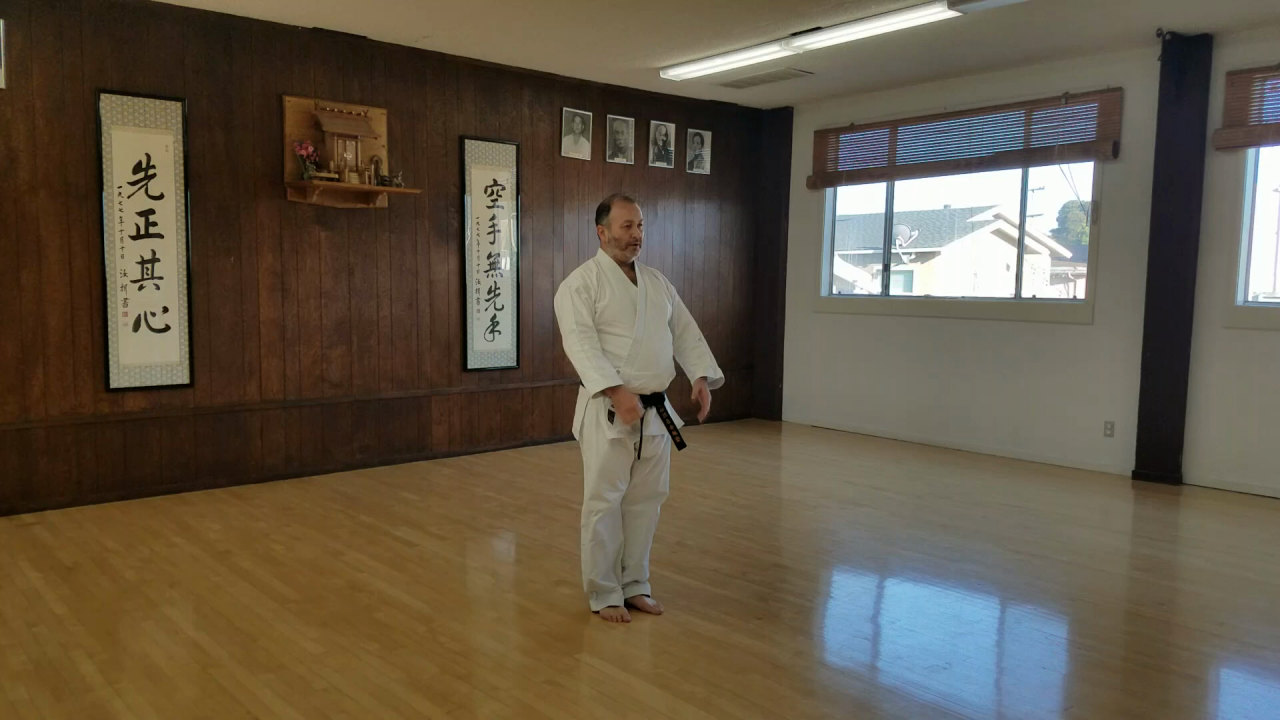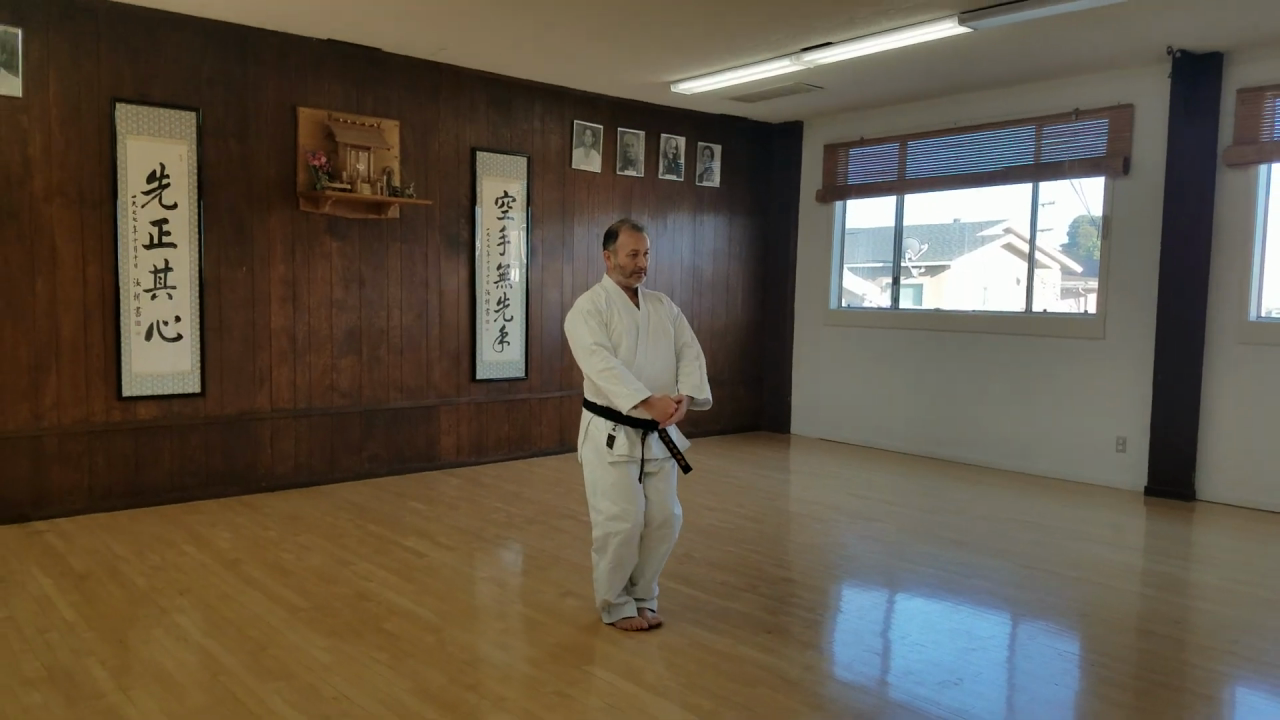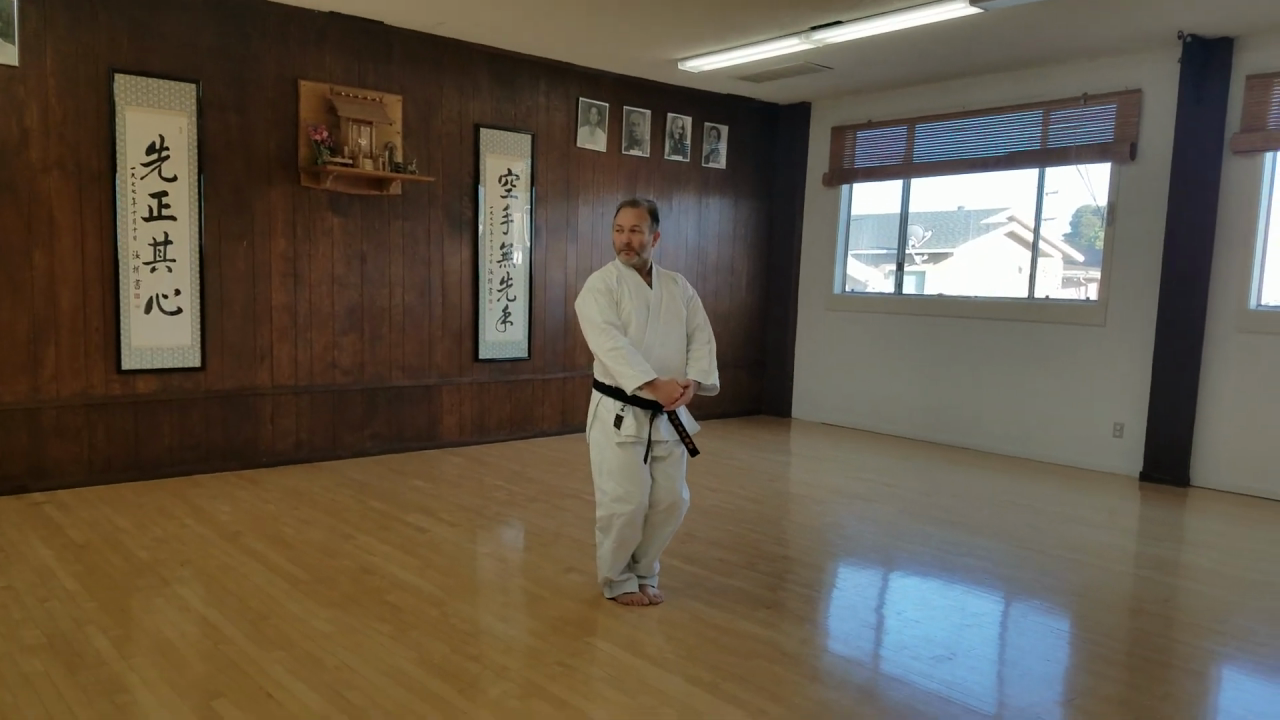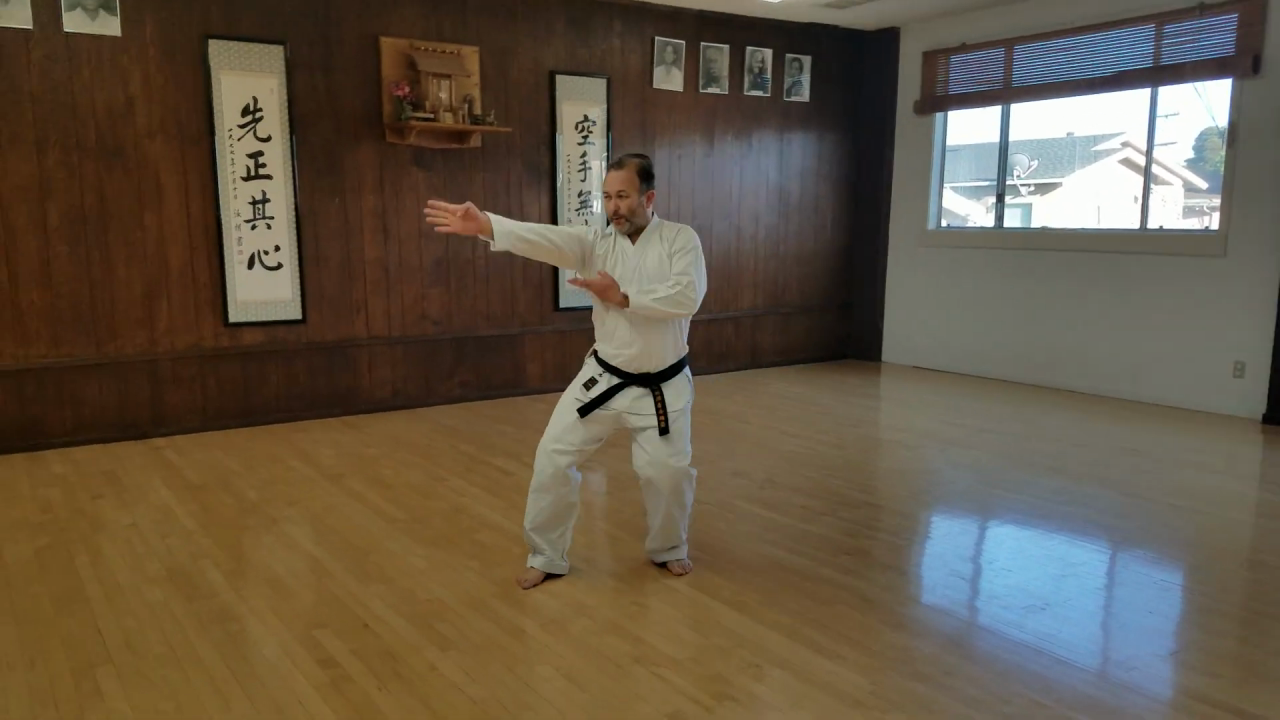
dt=1s
person 1, frame 1
left shoulder: (656, 281)
right shoulder: (583, 282)
left elbow: (685, 331)
right elbow: (580, 342)
left wrist: (702, 376)
right wrist: (616, 390)
left hip: (655, 411)
right hip: (609, 411)
left knee: (646, 500)
right knee: (604, 502)
left ankle: (634, 584)
right ankle: (604, 594)
person 1, frame 2
left shoulder: (663, 306)
right shoulder: (589, 307)
left elbow: (690, 354)
right elbow: (600, 363)
left wrist: (685, 396)
right wrist: (649, 400)
left hip: (659, 434)
right hip: (611, 433)
left knee: (663, 520)
right knee: (620, 523)
left ankle: (642, 597)
right ankle: (616, 605)
person 1, frame 3
left shoulder: (679, 287)
right shoulder: (601, 285)
left elbow: (702, 339)
right elbow: (609, 343)
left wrist: (693, 381)
right wrist: (654, 384)
left hip: (668, 415)
right hip: (619, 413)
left knee: (670, 501)
right knee: (624, 504)
left ankle: (643, 574)
right ankle: (618, 581)
person 1, frame 4
left shoulder: (681, 239)
right shoulder: (598, 240)
left elbow: (685, 295)
right elbow: (546, 240)
left wrist: (622, 296)
right wrist: (483, 225)
left hip: (661, 386)
right hip: (602, 378)
left knee: (668, 470)
right knee: (555, 458)
left ankle: (669, 547)
right ankle: (546, 556)
